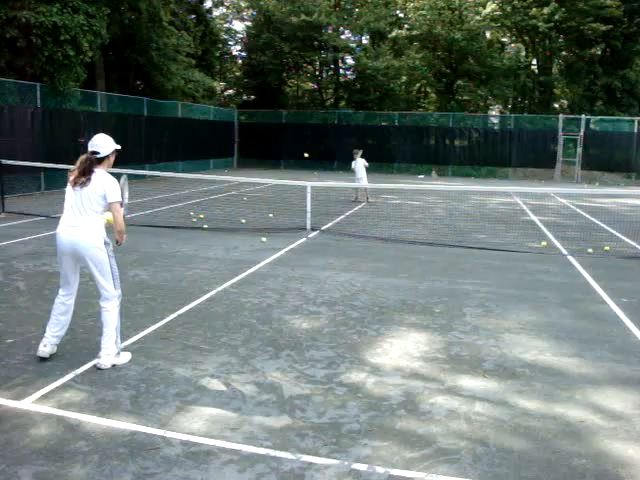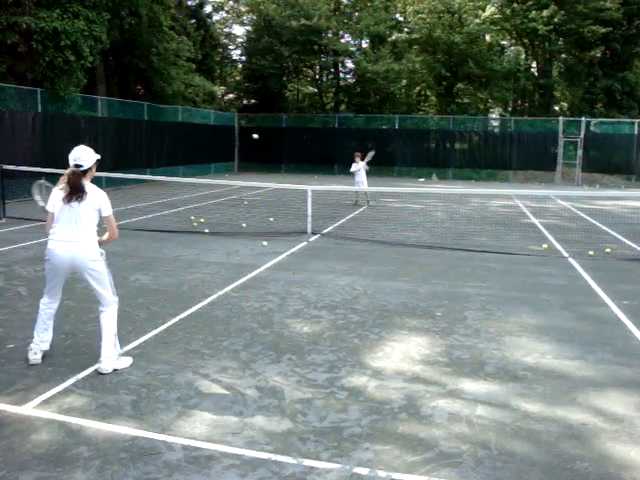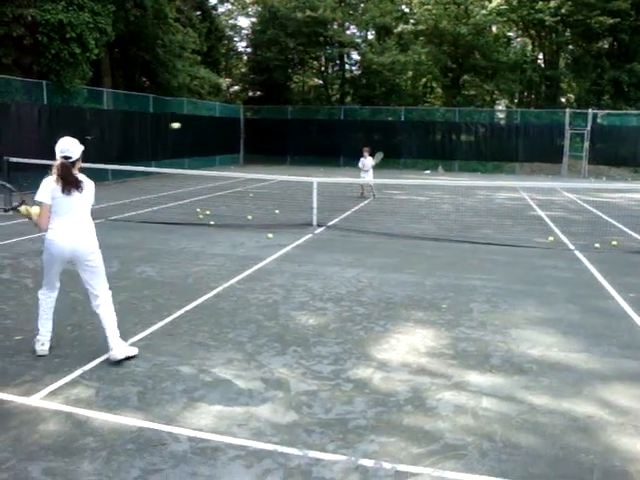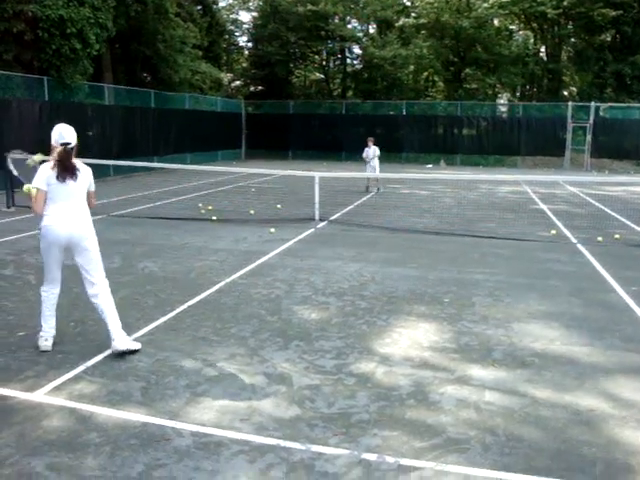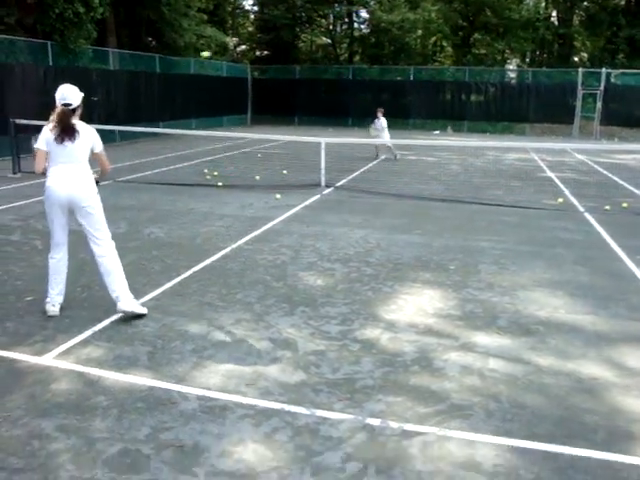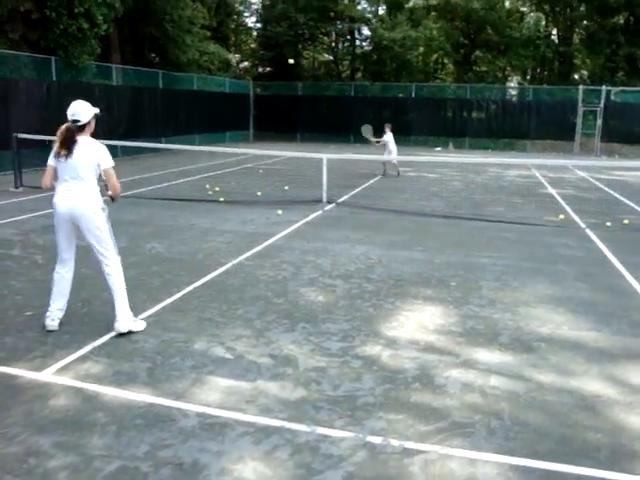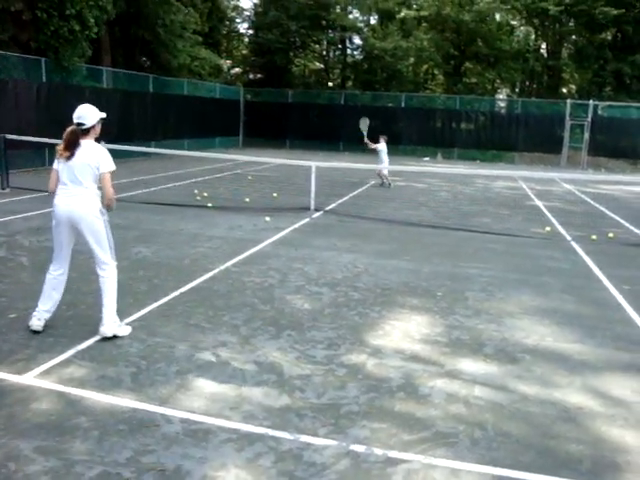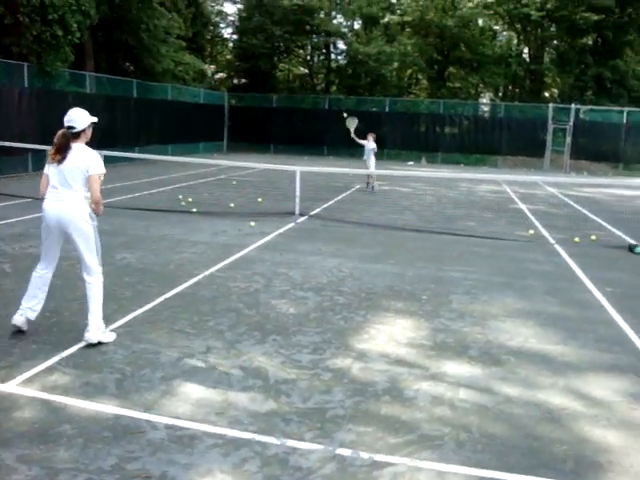
dt=0.2s
person 1, frame 1
left shoulder: (75, 177)
right shoulder: (109, 182)
left elbow: (74, 211)
right elbow: (119, 224)
right wrist: (120, 238)
left hip: (65, 236)
right hip: (90, 240)
left knee: (66, 292)
right knee: (110, 296)
left ankle: (48, 342)
right ankle: (108, 353)
person 1, frame 2
left shoulder: (58, 191)
right shoulder: (98, 195)
left elbow: (49, 228)
right elbow: (113, 234)
right wrist: (101, 240)
left hip: (57, 251)
right hip: (86, 252)
left knee: (49, 299)
right knee: (108, 303)
left ankle: (36, 349)
right ankle: (109, 358)
person 1, frame 3
left shoulder: (49, 183)
right shoulder: (88, 184)
left elbow: (43, 224)
left wrist: (32, 215)
left hip: (57, 242)
right hip: (86, 243)
left knee: (48, 289)
right knee: (101, 296)
left ankle: (43, 341)
right ankle: (116, 346)
person 1, frame 4
left shoulder: (45, 169)
right shoulder: (85, 170)
left elbow: (38, 209)
left wrist: (41, 202)
left hip: (53, 229)
right hip: (81, 229)
left knee: (51, 284)
right knee: (98, 285)
left ankle: (46, 337)
right ankle: (118, 338)
person 1, frame 5
left shoulder: (48, 131)
right shoulder: (89, 132)
left elbow: (38, 168)
right elbow: (105, 167)
right wrist: (96, 176)
left hip: (55, 191)
right hip: (83, 191)
left knee: (58, 247)
right knee: (103, 245)
left ankle: (53, 302)
right ankle: (124, 299)
person 1, frame 6
left shoulder: (59, 147)
right shoulder: (97, 148)
left elbow: (47, 184)
right elbow: (115, 188)
right wrist: (113, 196)
left hip: (62, 206)
right hip: (88, 207)
left knee: (64, 262)
right knee: (110, 261)
left ankle: (53, 316)
right ankle: (123, 319)
person 1, frame 7
left shoulder: (64, 150)
right shoulder: (100, 152)
left elbow: (52, 187)
right elbow: (108, 194)
right wrist: (110, 204)
left hip: (62, 208)
right hip: (88, 210)
left knee: (58, 264)
right knee: (106, 266)
left ankle: (40, 317)
right ankle: (109, 323)
person 1, frame 8
left shoulder: (55, 154)
right shoulder: (91, 156)
left elbow: (43, 191)
right elbow: (96, 196)
right wrist: (98, 208)
left hip: (51, 212)
right hip: (77, 214)
left knee: (45, 266)
right knee: (93, 271)
left ankle: (24, 314)
right ankle: (95, 329)
